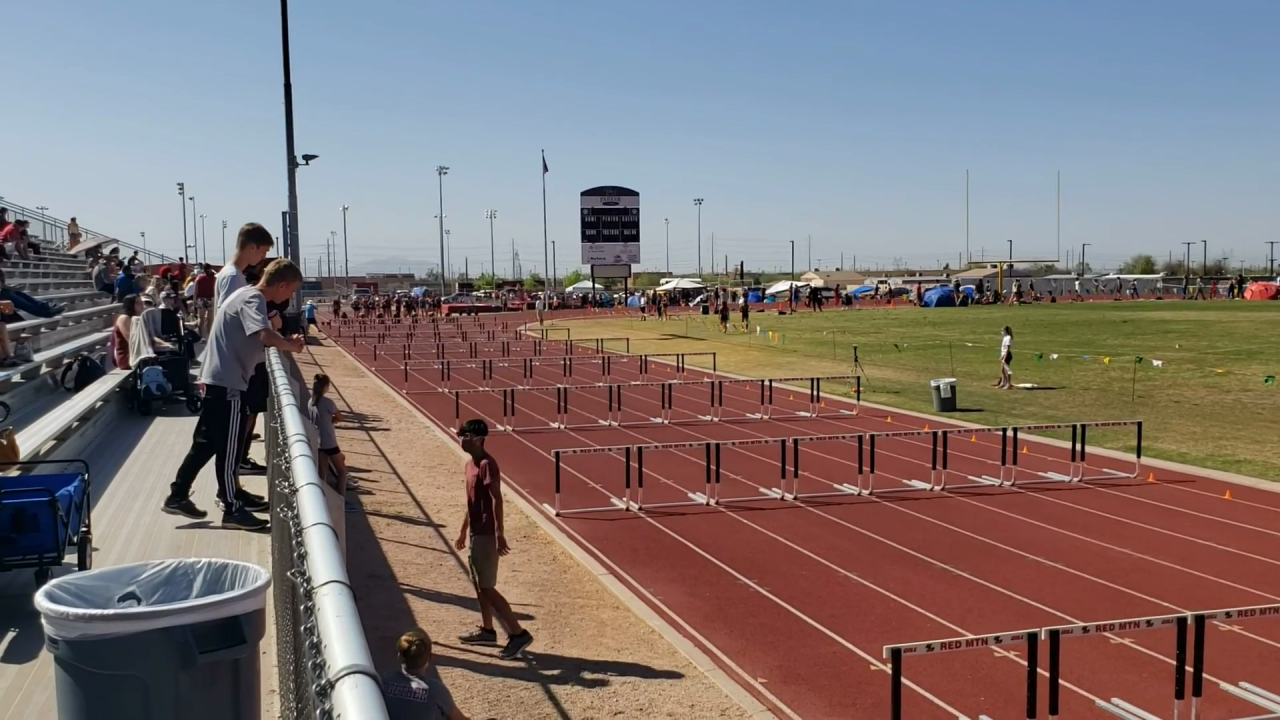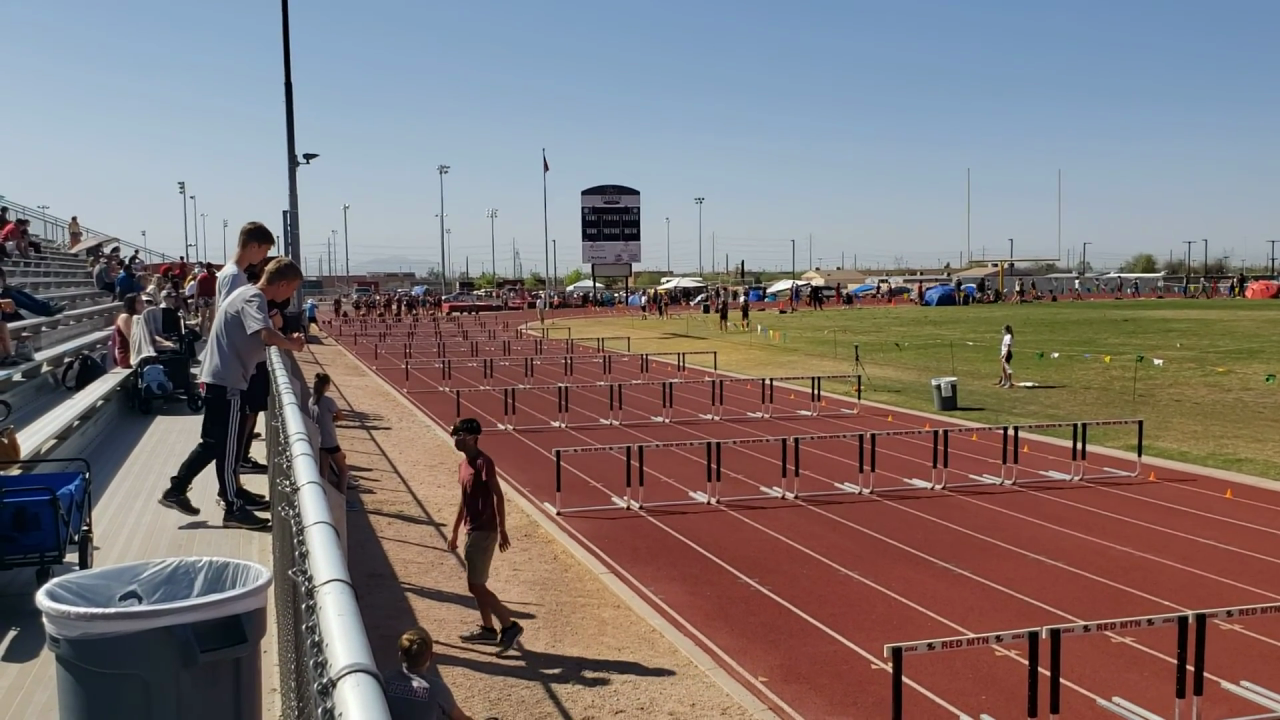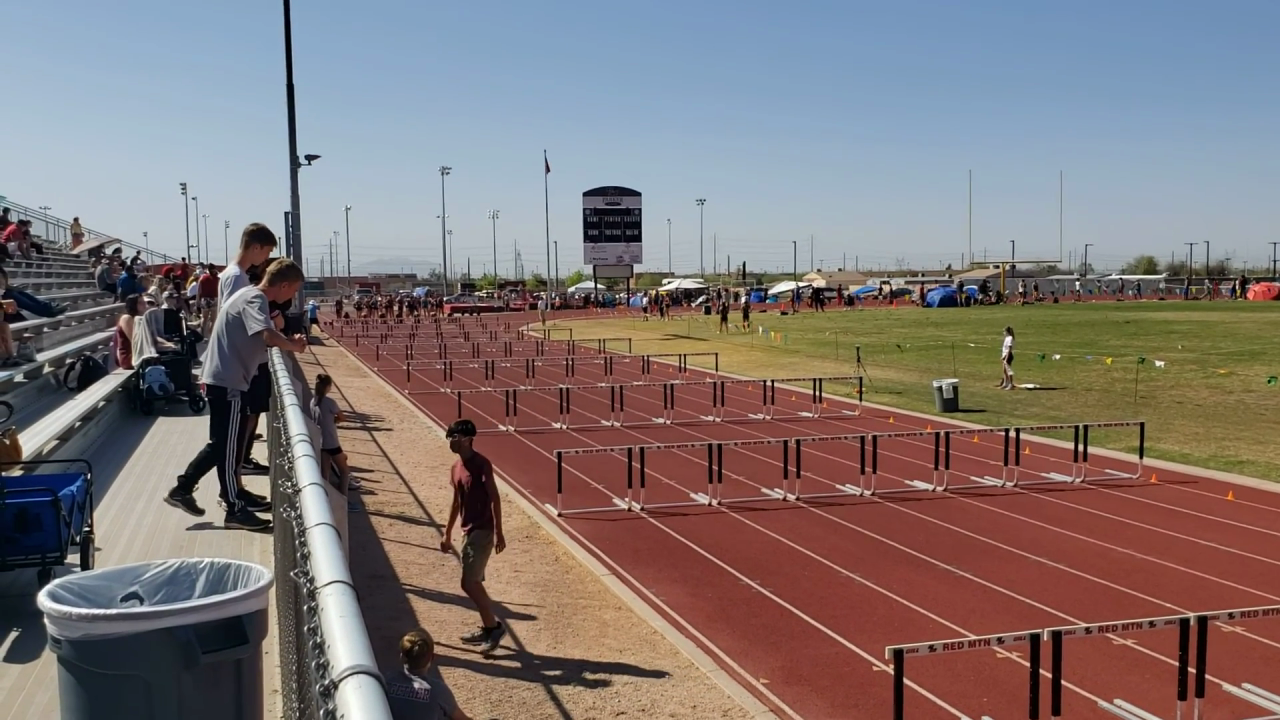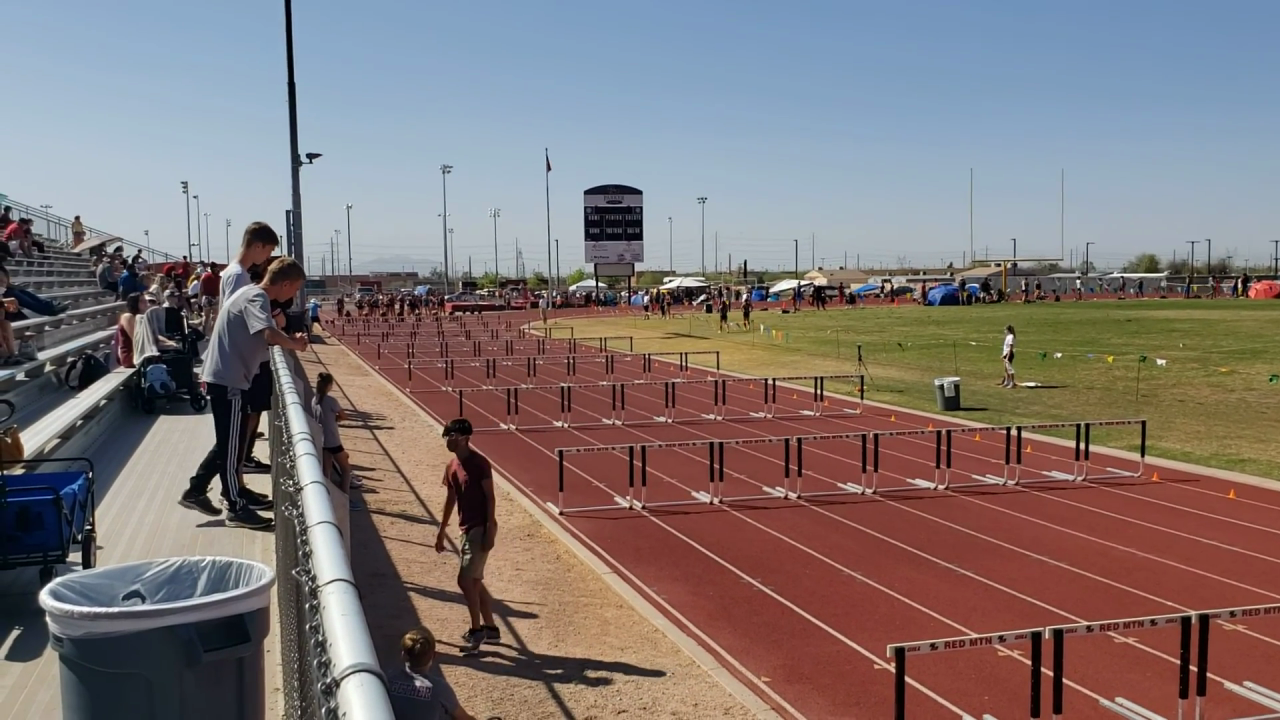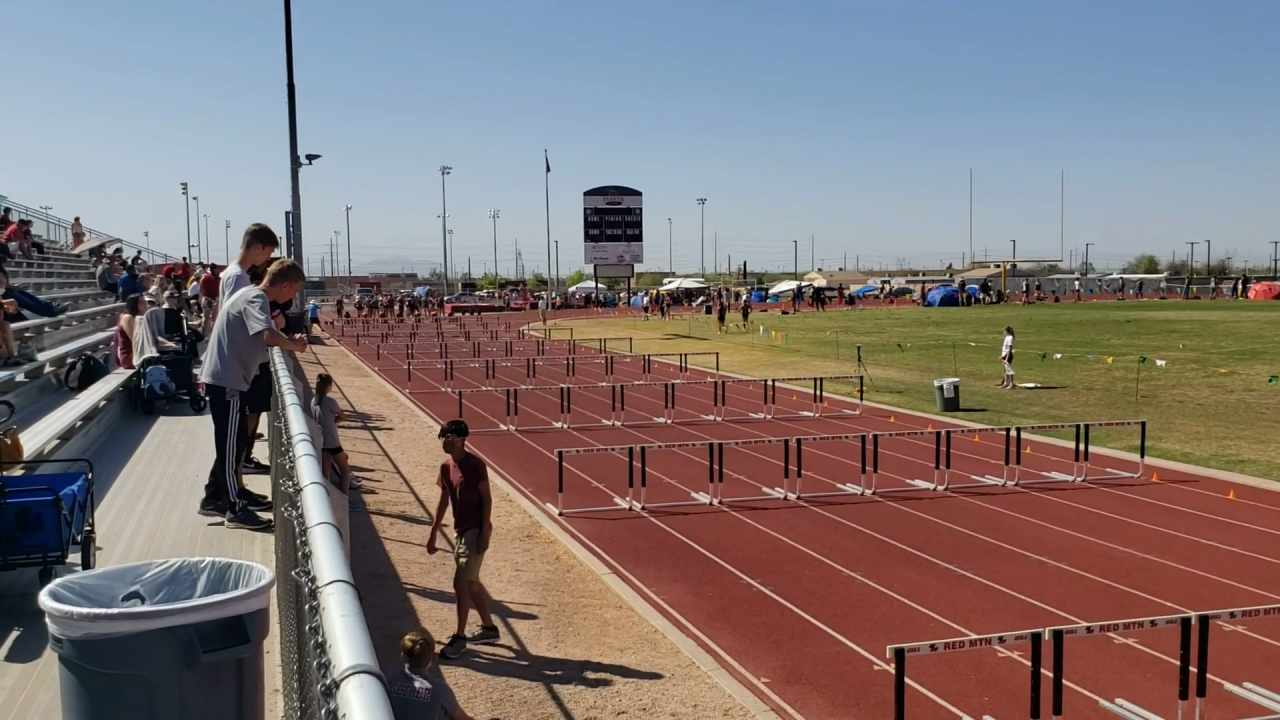
dt=0.1s
person 1, frame 1
left shoulder: (249, 296)
right shoulder: (252, 299)
left elbow: (260, 337)
right elbow: (266, 336)
left wrist: (285, 342)
right wrist: (292, 345)
left hip: (219, 379)
right hip: (226, 382)
left knee: (208, 443)
right knee: (228, 446)
left ankle: (178, 496)
right ankle: (232, 510)
person 1, frame 2
left shoulder: (250, 295)
right shoulder: (253, 298)
left elbow: (260, 335)
right elbow: (267, 335)
left wrist: (286, 341)
right wrist: (293, 344)
left hip: (221, 377)
right hip: (226, 381)
left knee: (214, 443)
right knee: (228, 445)
left ankle: (176, 490)
right ankle: (234, 509)
person 1, frame 3
left shoulder: (251, 296)
right shoulder: (255, 299)
left elbow: (262, 337)
right elbow: (269, 336)
left wrist: (288, 342)
right wrist: (294, 345)
left hip: (223, 379)
right hip: (227, 382)
left knee: (223, 444)
right knee: (229, 446)
left ankle: (183, 489)
right ankle: (235, 510)
person 1, frame 4
left shoulder: (253, 294)
right shoulder: (257, 297)
left elbow: (265, 335)
right elbow: (270, 335)
left wrist: (290, 340)
right wrist: (296, 344)
left hip: (225, 377)
right hip: (227, 380)
left knee: (229, 442)
right knee: (232, 444)
left ankle: (197, 490)
right ankle: (236, 509)
person 1, frame 5
left shoulder: (252, 295)
right shoulder: (255, 298)
left elbow: (263, 337)
right elbow: (270, 336)
left wrist: (289, 342)
right wrist: (296, 345)
left hip: (227, 379)
right hip: (227, 381)
left knee: (233, 443)
right knee: (231, 445)
left ankle: (217, 496)
right ankle: (236, 510)
person 2, frame 1
left shoulder: (236, 273)
right shoulder: (233, 276)
left wrist: (268, 317)
left knee: (249, 410)
right knee: (247, 410)
left ankle: (240, 457)
right ankle: (238, 459)
person 2, frame 2
left shoulder: (238, 273)
right shoulder: (233, 275)
left wrist: (269, 315)
left knee: (249, 410)
right knee: (248, 411)
left ankle: (240, 456)
right ankle: (239, 459)
person 2, frame 3
left shoulder: (238, 273)
right shoulder: (236, 276)
left wrist: (272, 314)
left knee: (251, 411)
right knee: (250, 412)
left ankle: (242, 457)
right ankle: (241, 459)
person 2, frame 4
left shoulder: (237, 271)
right shoulder: (237, 275)
left wrist: (272, 314)
left knee: (252, 410)
right knee: (251, 410)
left ankle: (243, 455)
right ankle: (242, 458)
person 2, frame 5
left shoulder: (238, 273)
right shoulder: (237, 276)
left wrist: (272, 315)
left knee: (251, 411)
right knee: (251, 411)
left ankle: (243, 456)
right ankle: (241, 459)
person 3, frame 1
left shoulder: (487, 464)
right shoulder: (470, 464)
left elbow: (496, 501)
left wrist: (499, 534)
right wrist: (463, 532)
left hip: (486, 534)
right hip: (475, 532)
left knee: (486, 587)
right knee: (479, 585)
left ankle: (518, 633)
right ankle: (487, 630)
person 3, frame 2
left shoulder: (483, 462)
right shoulder: (463, 465)
left elbow: (498, 497)
left wrist: (502, 530)
right wrist: (455, 532)
left hip: (484, 530)
right hip: (471, 530)
left knee: (476, 584)
right knee: (476, 583)
left ankle: (509, 626)
right ankle: (487, 628)
person 3, frame 3
left shoulder: (480, 463)
right shoulder: (456, 466)
left elbow: (494, 498)
left wrist: (498, 531)
right wrist: (447, 534)
left hip: (481, 530)
right hip: (468, 530)
left knee: (469, 584)
right knee: (474, 582)
left ankle: (494, 626)
right ankle: (487, 628)
person 3, frame 4
left shoulder: (479, 462)
right shoulder: (451, 466)
left elbow: (490, 497)
right elbow: (450, 501)
left wrist: (490, 530)
right wrist: (441, 533)
left hip: (480, 528)
right hip: (467, 528)
left knee: (465, 580)
right knee: (475, 580)
left ankle: (476, 630)
right ankle: (489, 628)
person 3, frame 5
left shoulder: (475, 464)
right shoulder: (445, 467)
left elbow: (487, 500)
right elbow: (443, 503)
left wrist: (485, 533)
right wrist: (433, 534)
left hip: (475, 530)
right hip: (460, 531)
left knee: (461, 583)
right knee: (472, 583)
left ankle: (459, 637)
right ankle: (489, 628)
